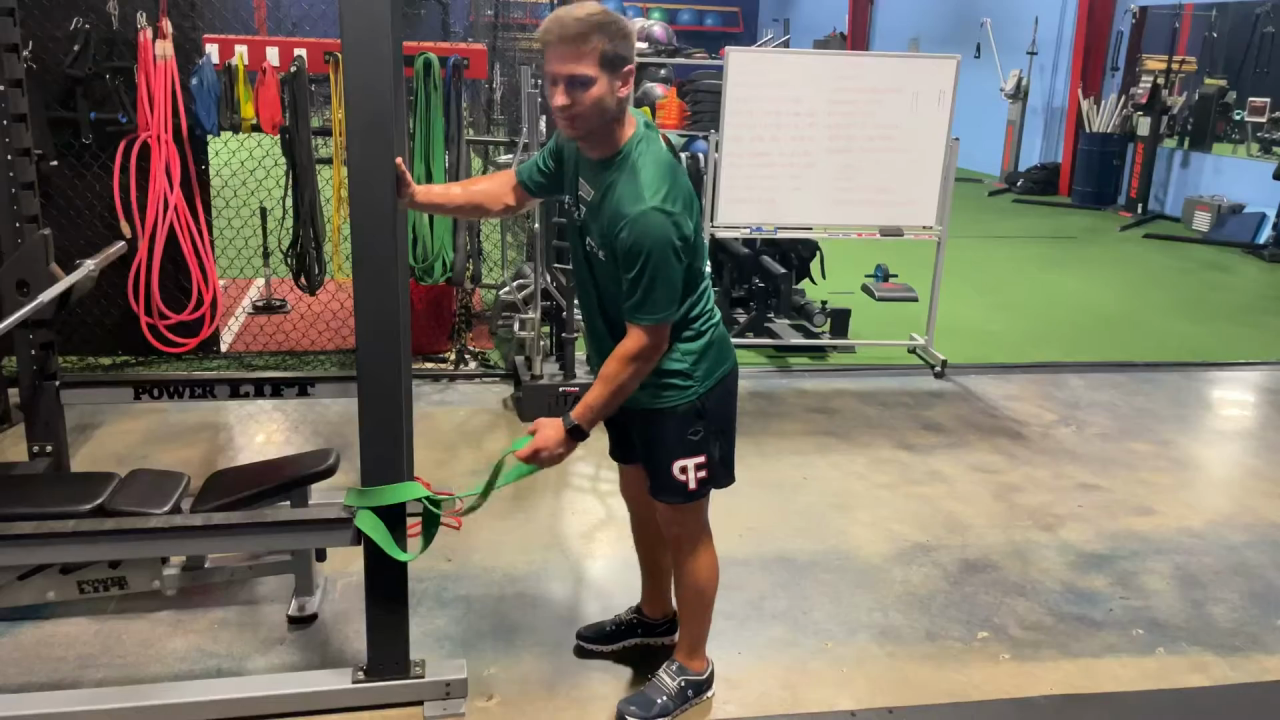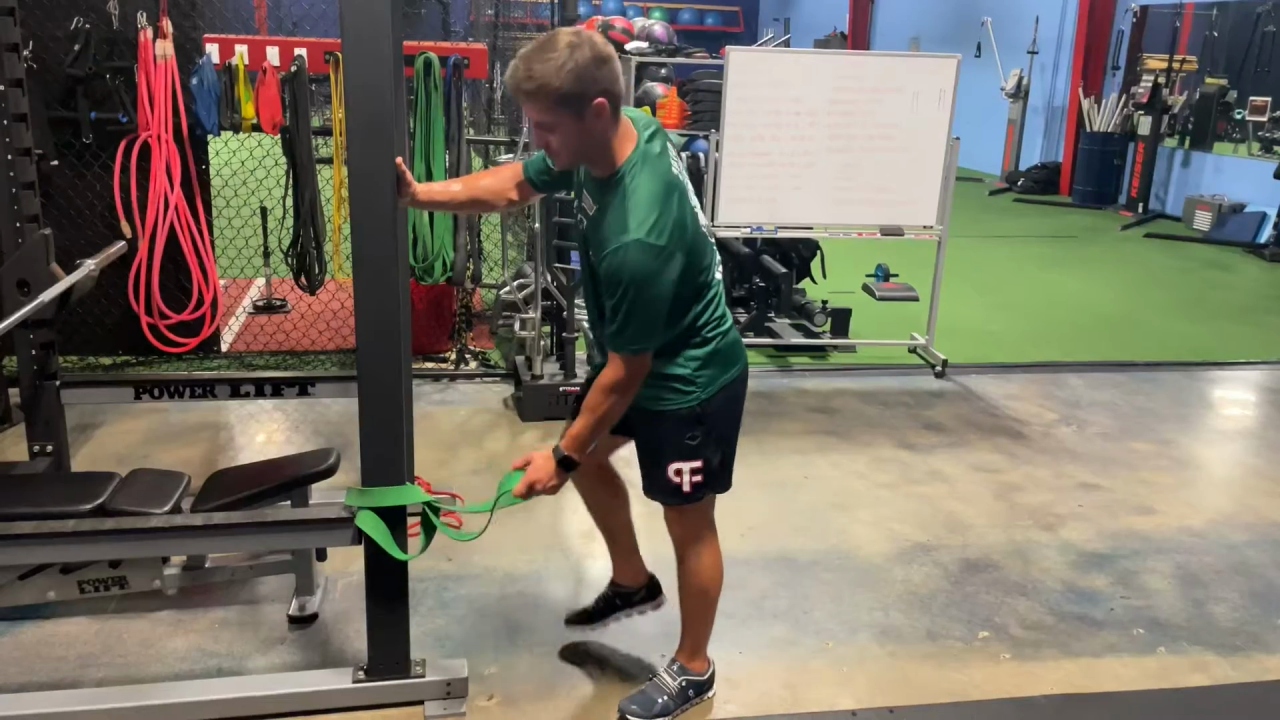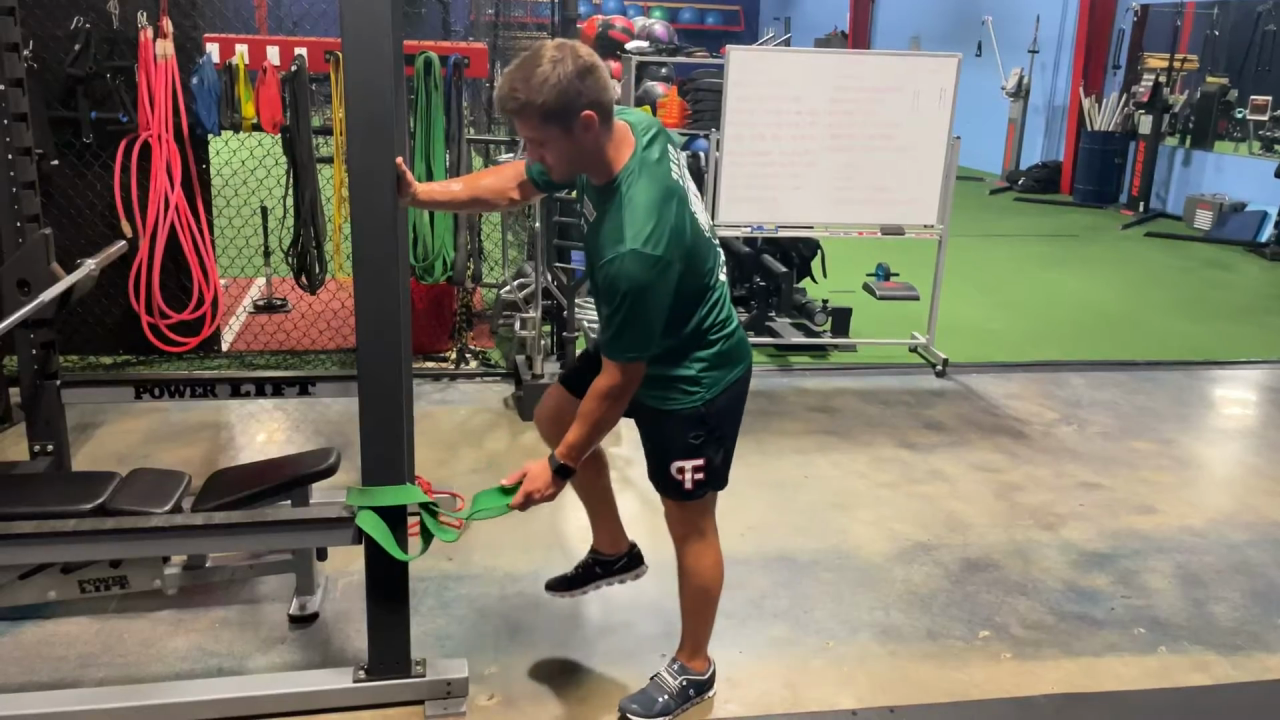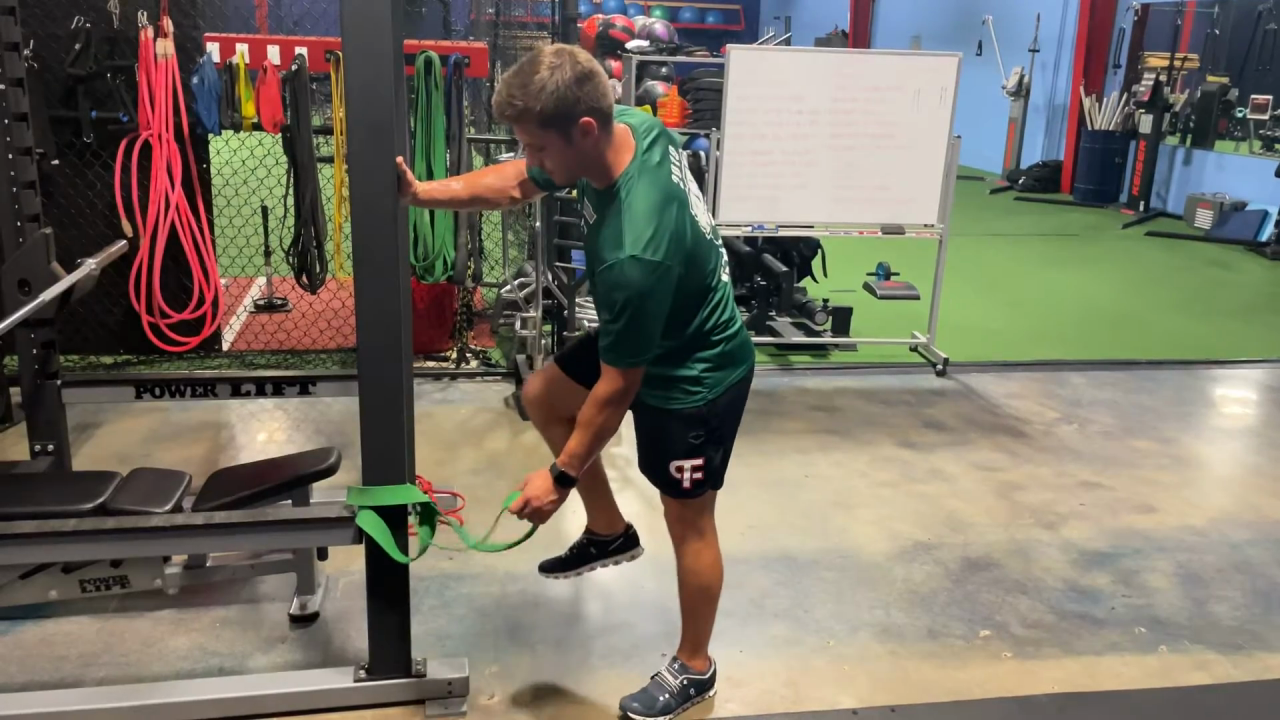
dt=0.2s
person 1, frame 1
left shoulder: (647, 210)
right shoulder: (581, 141)
left elbow: (647, 343)
right elbow: (509, 190)
left wrist: (572, 427)
right wrist: (418, 196)
left hip: (681, 381)
right hip: (630, 368)
left knee: (681, 520)
right knee: (639, 498)
right ankle: (655, 613)
person 1, frame 2
left shoulder: (638, 238)
right shoulder: (601, 141)
left elbow: (628, 369)
right elbow: (512, 185)
left wrist: (563, 454)
right wrist: (420, 194)
left hip: (689, 379)
right hip: (640, 359)
left knee: (687, 523)
right knee: (592, 465)
right ankle: (631, 581)
person 1, frame 3
left shoulder: (634, 248)
right shoulder: (627, 126)
left elbow: (620, 380)
right elbow: (515, 185)
left wrist: (559, 466)
right wrist: (421, 194)
left hip: (695, 376)
right hip: (648, 343)
left knee: (687, 521)
right knee: (551, 417)
right ankle: (613, 550)
person 1, frame 4
left shoulder: (634, 252)
right shoulder: (629, 126)
left elbow: (618, 386)
right elbow: (516, 183)
left wrist: (560, 477)
right wrist: (422, 192)
left hip: (696, 374)
right hip: (650, 336)
left knee: (687, 520)
right knee: (541, 397)
right ankle: (609, 531)
